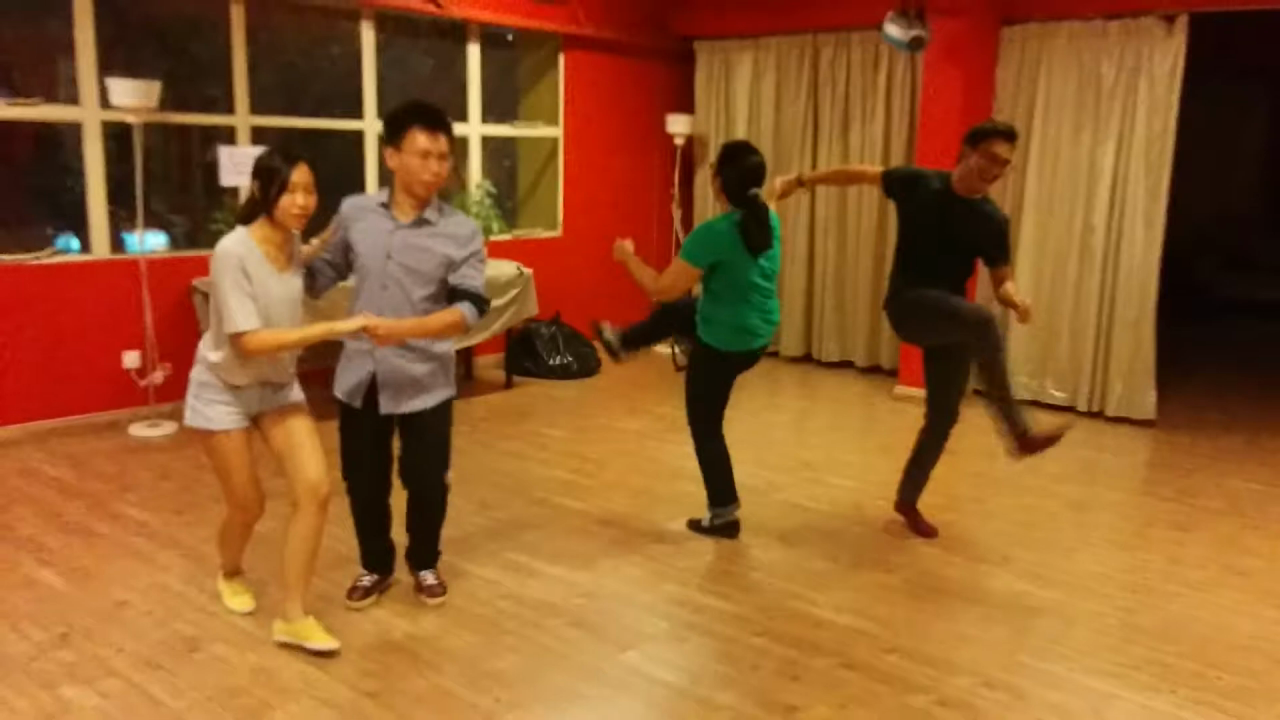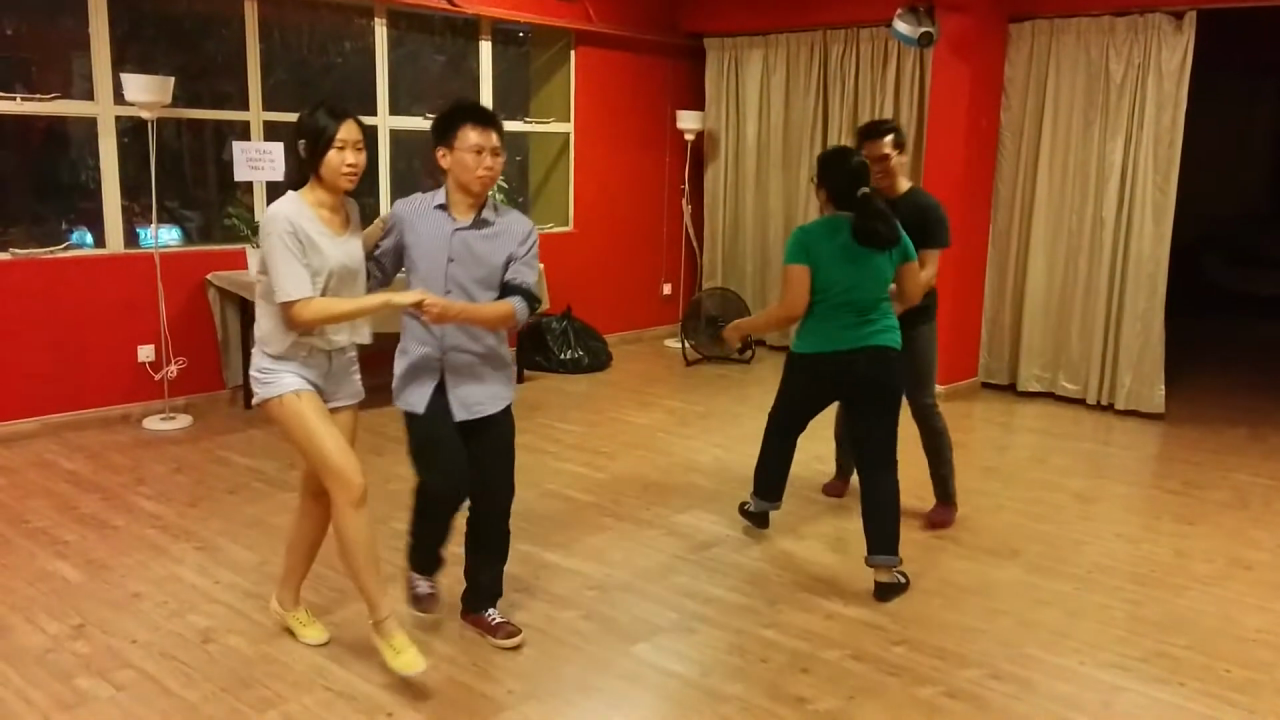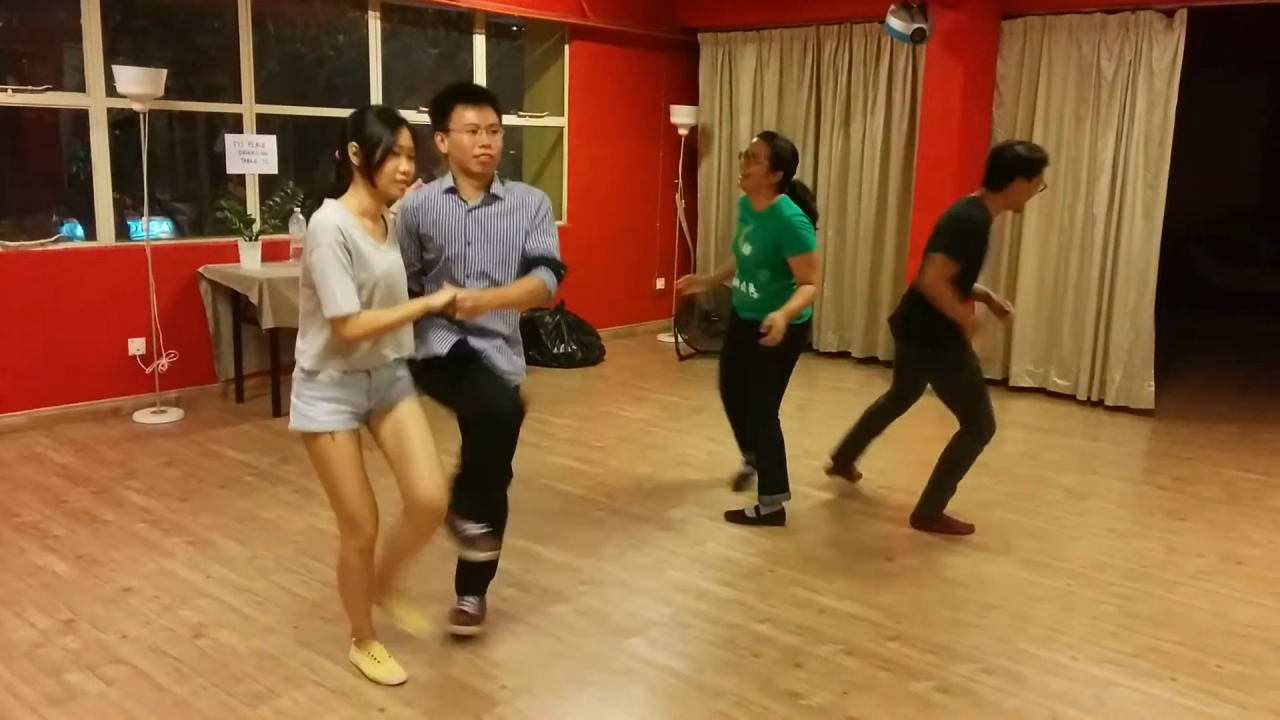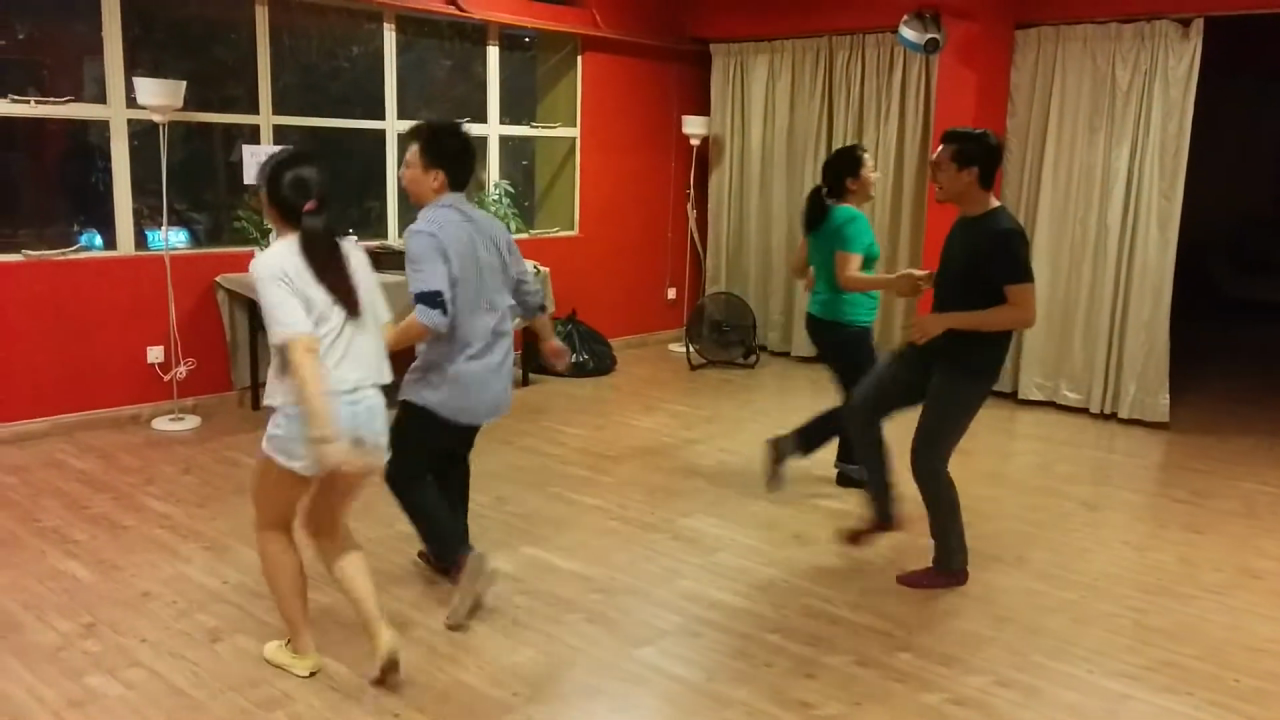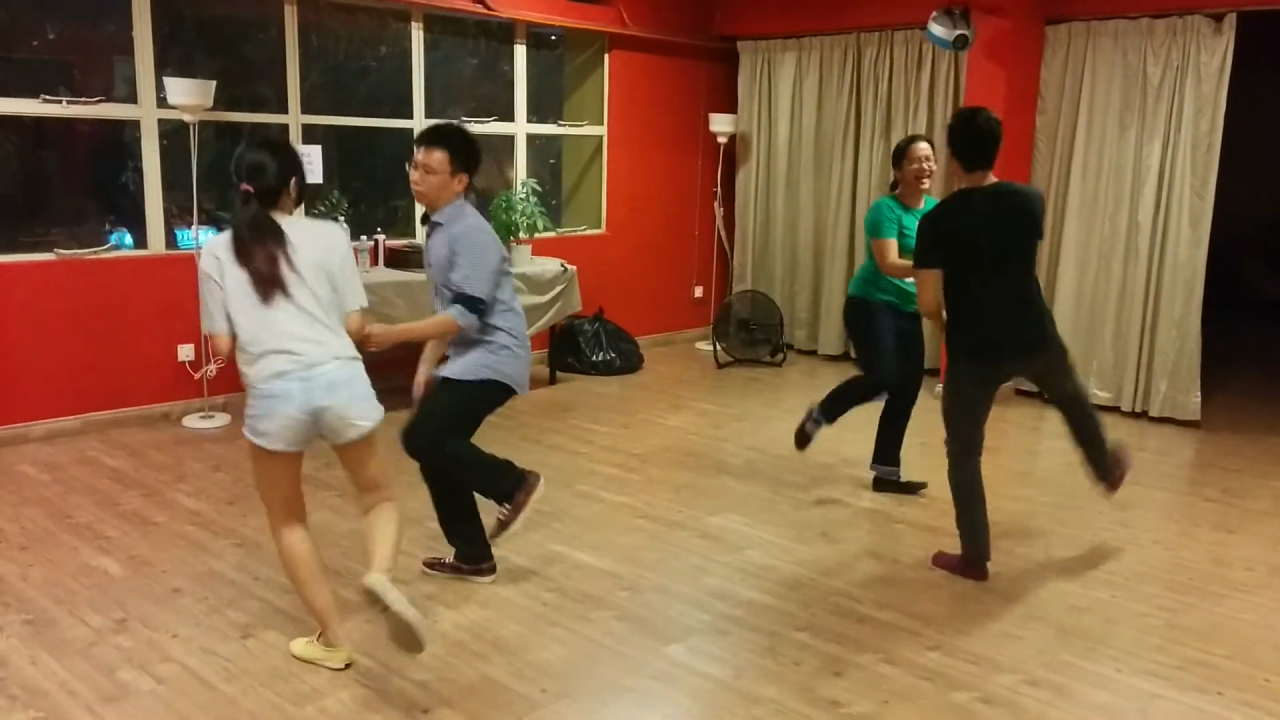
dt=1s
person 1, frame 1
left shoulder: (292, 244)
right shoulder: (232, 252)
right elbow: (247, 340)
right wrist: (333, 328)
left hip: (278, 383)
right hip: (224, 388)
left knee: (315, 488)
right knee: (248, 504)
left ankle: (293, 616)
right ankle: (230, 573)
person 1, frame 2
left shoulder: (350, 212)
right shoulder: (285, 217)
right elbow: (302, 311)
right wrist: (389, 300)
left hip: (341, 364)
right hip: (286, 366)
left knee: (321, 491)
right knee: (350, 485)
left ankle: (287, 600)
right ankle: (385, 624)
person 1, frame 3
left shoulder: (387, 221)
right shoulder: (330, 227)
right elbow: (348, 327)
right wrist: (429, 303)
left hip: (388, 376)
right hip: (330, 388)
left knee: (430, 498)
right knee: (361, 526)
left ankle: (385, 585)
right ankle: (363, 640)
person 1, frame 4
left shoulder: (270, 266)
right shoulder: (351, 256)
left elbow: (301, 350)
right elbow: (382, 335)
left wrist: (327, 437)
left hip: (309, 418)
right hip: (367, 412)
left knee: (272, 524)
right knee: (326, 528)
left ankle: (301, 647)
right ankle: (381, 633)
person 1, frame 5
left shoulder: (217, 252)
right shoulder: (330, 236)
left elbow: (221, 343)
right elbow: (354, 324)
left hip: (273, 396)
right hip: (341, 381)
left knee: (287, 522)
right knee: (378, 498)
left ankle: (332, 641)
right ankle: (381, 576)
person 2, frame 1
left shoulder: (461, 232)
right shoulder: (355, 214)
left elbow: (470, 308)
right elbow: (324, 274)
left wrist: (406, 329)
left hip: (425, 377)
right hip: (361, 372)
left knee: (427, 480)
right knee: (364, 478)
left ankle: (424, 562)
right ankle: (375, 565)
person 2, frame 2
left shoulder: (518, 230)
right shoulder: (407, 215)
left elbow: (520, 308)
right elbow: (374, 274)
left wrist: (458, 312)
left hip: (486, 380)
right hip: (423, 376)
left knee: (495, 495)
right knee: (444, 484)
left ankle: (482, 602)
right ankle: (422, 565)
person 2, frame 3
left shoulder: (530, 203)
right shoulder: (418, 206)
left elbow: (547, 280)
right elbow: (400, 287)
left wrist: (488, 300)
left hip: (497, 351)
right hip: (440, 349)
left knee: (491, 474)
right knee: (503, 407)
left ankle: (472, 590)
right ankle: (467, 510)
person 2, frame 4
left shoulder: (425, 233)
right shoulder: (490, 227)
left elbow: (433, 318)
right elbow: (528, 291)
left wrist: (386, 340)
right wrist: (547, 339)
left hip: (446, 379)
right hip: (490, 375)
left knee: (404, 469)
right knee: (450, 462)
left ankle: (461, 558)
right ankle: (449, 556)
person 2, frame 5
left shoulder: (468, 233)
right shoulder: (438, 229)
left elbow: (468, 316)
left wrist: (395, 334)
right wrist: (428, 364)
left hip: (495, 358)
right hip: (472, 358)
left knee: (424, 437)
right knee: (443, 454)
left ankle: (515, 485)
right ankle: (473, 556)
person 3, frame 1
left shoulder: (993, 220)
right shoulder: (918, 184)
left elbow: (1001, 279)
right elbow: (859, 174)
left wrist: (1015, 298)
right wrist: (803, 180)
left hip: (952, 323)
right hip: (910, 306)
left knee: (943, 416)
right knee: (982, 322)
left ankle: (908, 501)
right ankle: (1018, 431)
person 3, frame 2
left shoulder: (926, 207)
left elbow: (928, 275)
left hip: (914, 316)
left knee: (922, 403)
left ankle: (946, 498)
right ankle: (842, 471)
person 3, frame 3
left shoulder: (970, 215)
right shoulder: (969, 222)
right elbow: (931, 281)
left wrist: (984, 294)
right wrist: (967, 318)
left hip: (914, 328)
right hip: (930, 334)
left knee: (901, 395)
right knee: (979, 425)
left ankle: (843, 459)
right ankle: (929, 511)
person 3, frame 4
left shoulder: (1004, 234)
right shoulder: (965, 222)
left elbow: (1023, 312)
left wrist: (946, 321)
right wrist: (927, 280)
left hip: (969, 367)
right hip: (931, 350)
left knee: (927, 458)
right knee: (861, 407)
left ankle: (950, 565)
right ankle: (883, 512)
person 3, frame 5
left shoulder: (938, 221)
right shoulder: (1030, 201)
left elbow: (928, 301)
left wrist: (944, 321)
left hip: (975, 352)
right hip: (1036, 338)
left knee: (964, 451)
right knee: (1071, 395)
left ankle: (973, 557)
right ankle: (1108, 468)
person 4, frame 1
left shoulder: (713, 233)
right shoulder: (768, 220)
left elbow: (663, 288)
left wrist: (628, 257)
left hip: (724, 344)
right hip: (759, 333)
left knee: (705, 425)
right knee: (677, 311)
left ankle: (724, 515)
right ankle: (621, 342)
person 4, frame 2
left shoulder: (807, 237)
right shoulder: (890, 231)
left elbow: (791, 309)
right elbow: (913, 294)
left wrist: (741, 327)
left hip: (816, 359)
right hip: (879, 358)
left knee: (782, 428)
right knee: (878, 463)
left ankle: (761, 504)
right ankle: (885, 569)
person 4, frame 3
left shoulder: (789, 220)
right shoulder: (746, 207)
left elbow: (810, 284)
left wrist: (783, 315)
right wrist: (709, 279)
left hip: (779, 328)
right hip: (746, 318)
left knee: (758, 406)
right knee: (732, 386)
left ankle: (772, 502)
right ankle: (754, 459)
person 4, frame 4
left shoulder: (826, 216)
right shoulder: (853, 219)
left elbow: (798, 268)
right elbow: (847, 278)
right wrist: (892, 282)
left hip: (827, 319)
right hip: (843, 325)
left ankle: (849, 468)
right ankle: (789, 445)
person 4, frame 5
left shoulder: (936, 209)
right shoulder: (884, 209)
right elbow: (888, 263)
left hip: (907, 310)
right hip: (871, 303)
left knee: (907, 389)
right knee: (879, 378)
left ankle: (886, 472)
right ankle: (820, 415)
